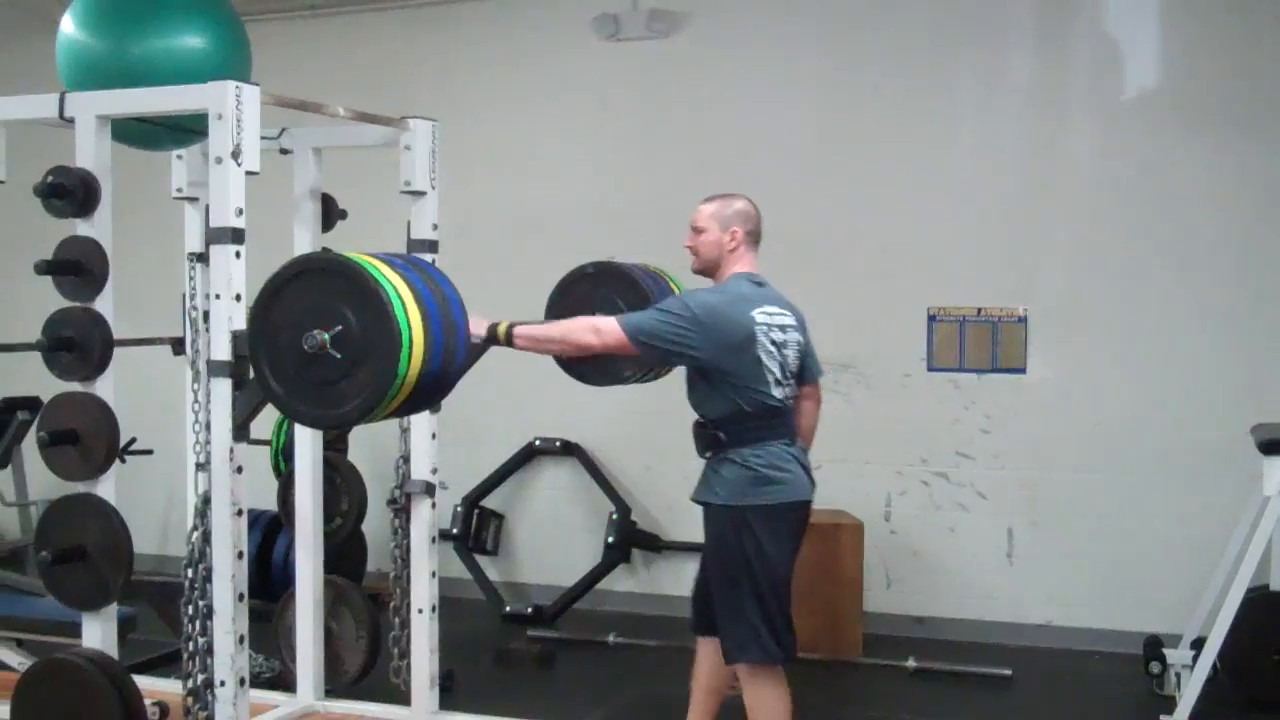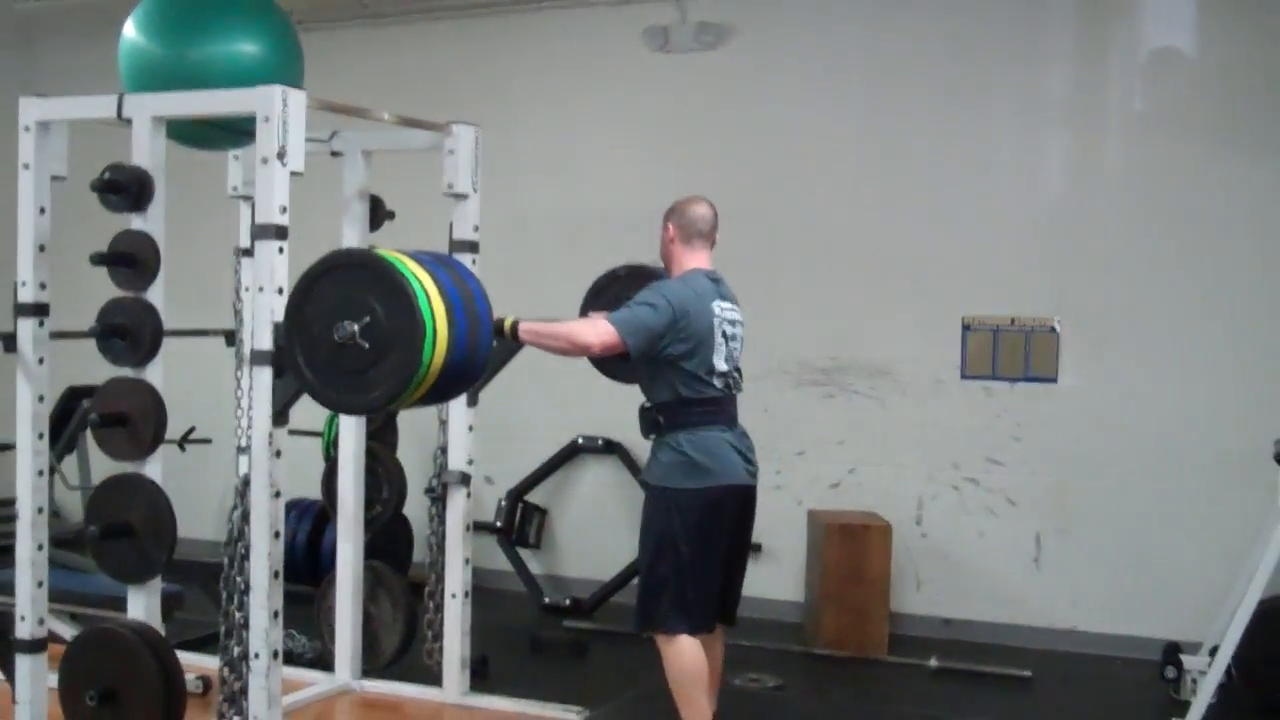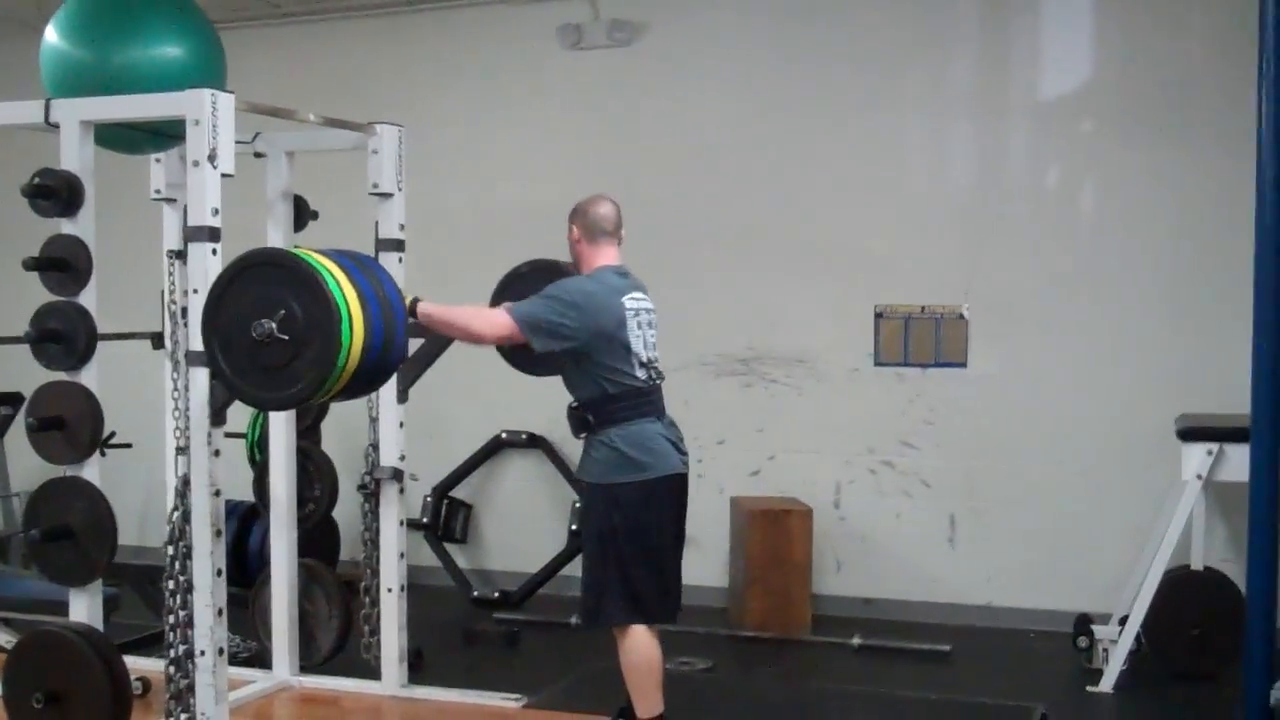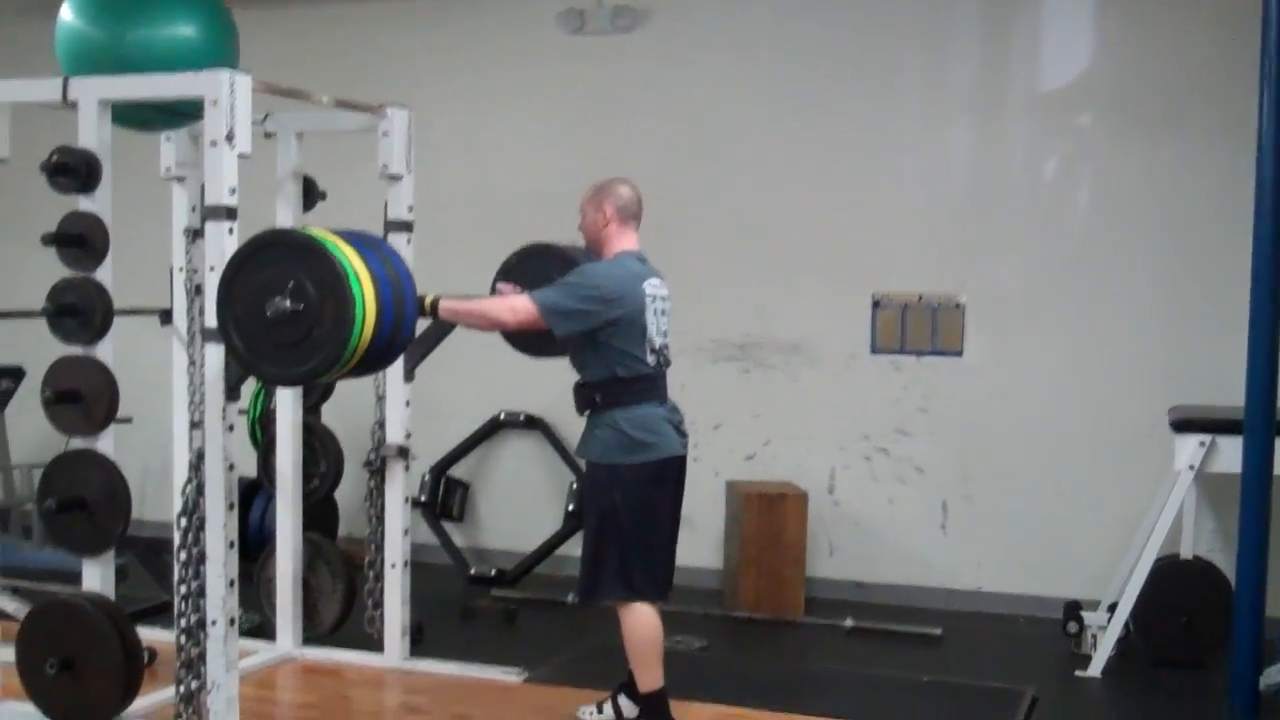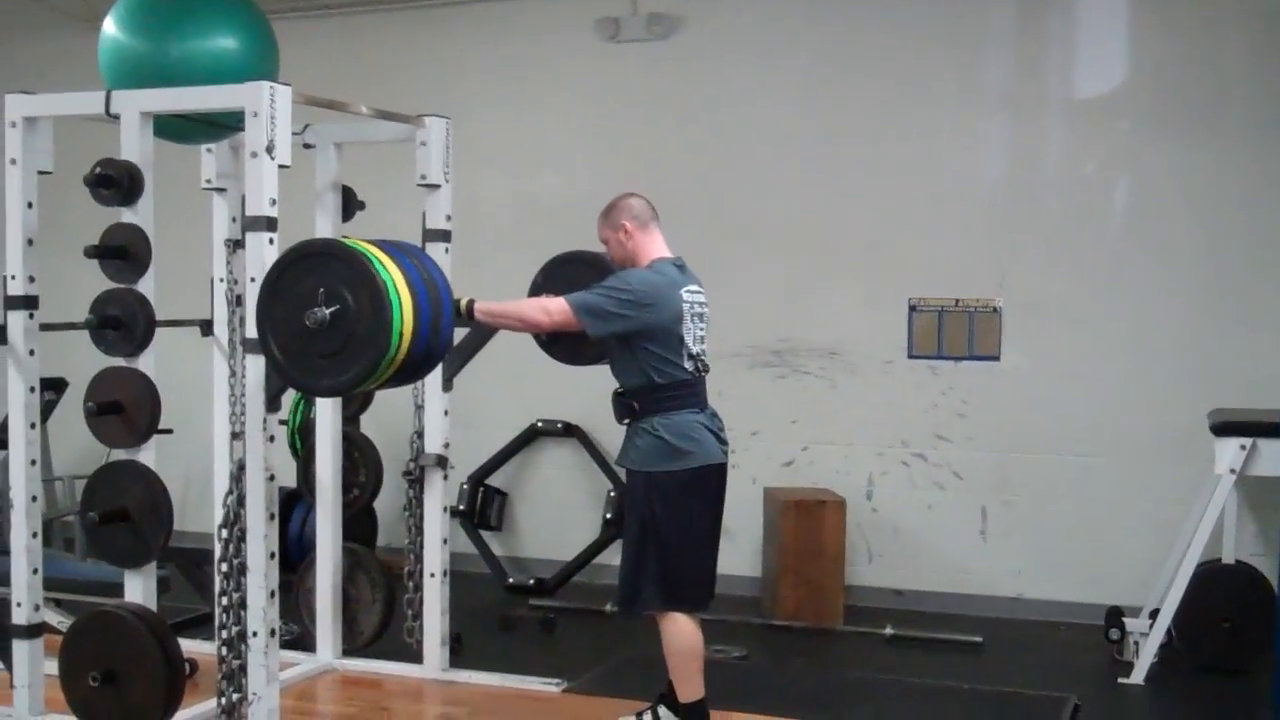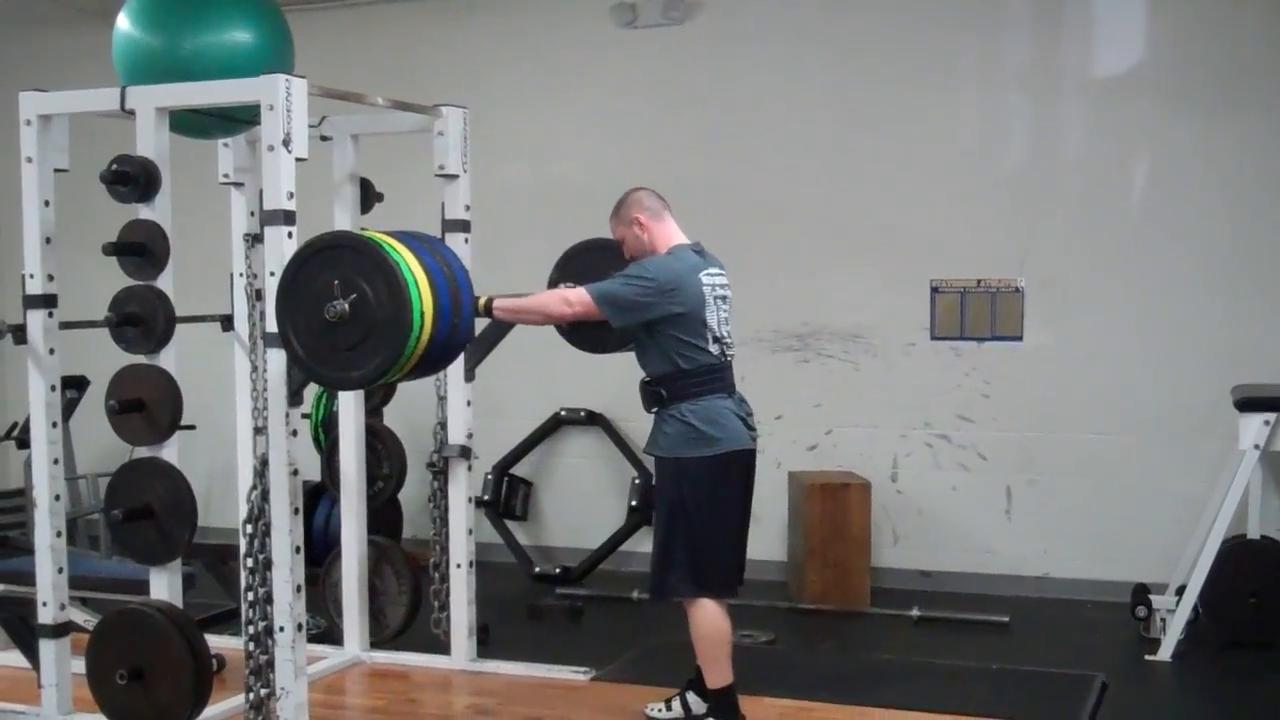
dt=0.7s
person 1, frame 1
left shoulder: (710, 309)
right shoulder: (784, 310)
left elbow: (599, 336)
right elbow: (809, 396)
left wrist: (501, 332)
left hip: (748, 489)
right hip: (778, 483)
left knee: (753, 645)
right knee: (715, 621)
person 1, frame 2
left shoulder: (670, 297)
right shoulder: (721, 297)
left elbow: (592, 339)
left wrist: (510, 327)
right wrist: (621, 322)
left hip: (690, 471)
right hip: (730, 467)
left knee: (676, 621)
right knee: (704, 616)
person 1, frame 3
left shoulder: (580, 295)
right shoulder: (631, 291)
left elbow: (491, 326)
left wrist: (412, 309)
right wrist: (529, 316)
left hip: (625, 465)
right hip: (656, 458)
left knee: (629, 610)
right knee: (637, 605)
person 1, frame 4
left shoulder: (605, 279)
right shoulder: (642, 275)
left elbow: (511, 317)
left wrist: (433, 305)
right wrist: (521, 297)
left hip: (628, 444)
right hip: (651, 439)
left knee: (631, 588)
right knee: (636, 582)
person 1, frame 5
left shoulder: (642, 287)
right shoulder: (682, 281)
left elbow: (546, 315)
left wrist: (468, 308)
left hip: (668, 453)
right hip: (692, 447)
left knee: (671, 597)
right knee: (676, 592)
person 1, frame 6
left shoulder: (661, 273)
right shoulder: (703, 266)
left elbow: (567, 306)
left wrist: (487, 306)
left hip: (696, 438)
right hip: (720, 431)
left knee: (698, 583)
right knee: (703, 578)
